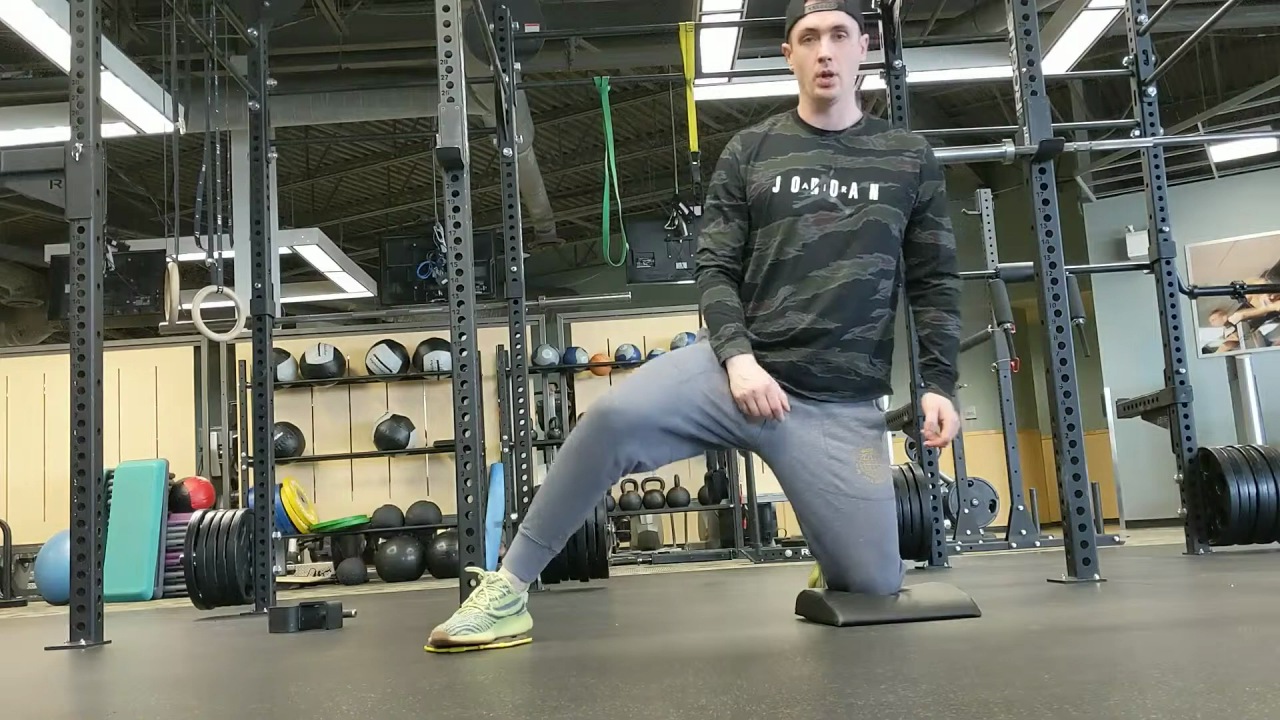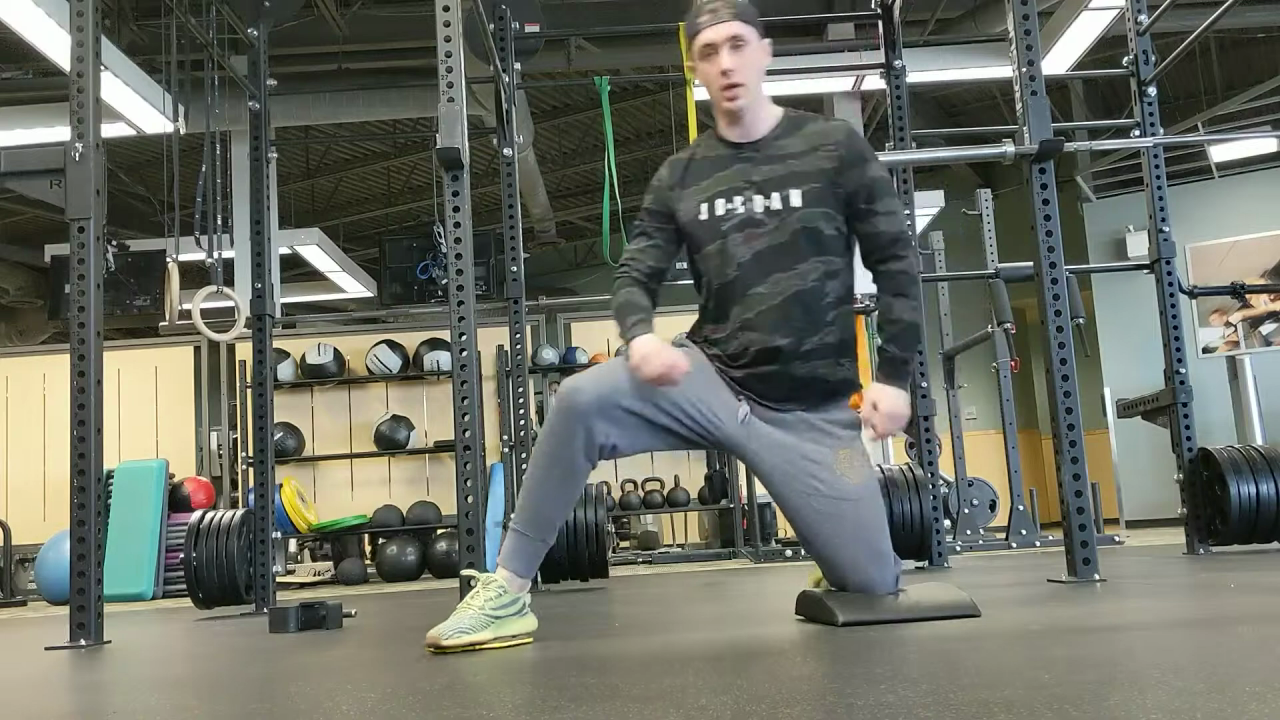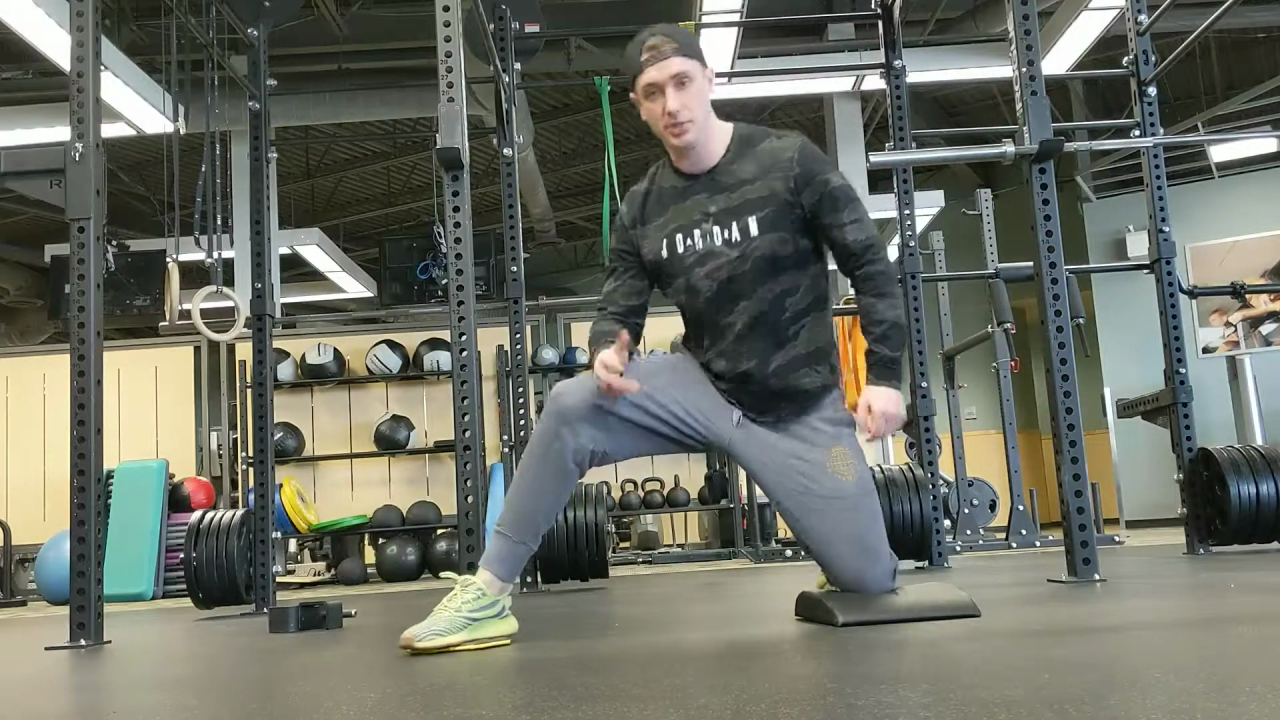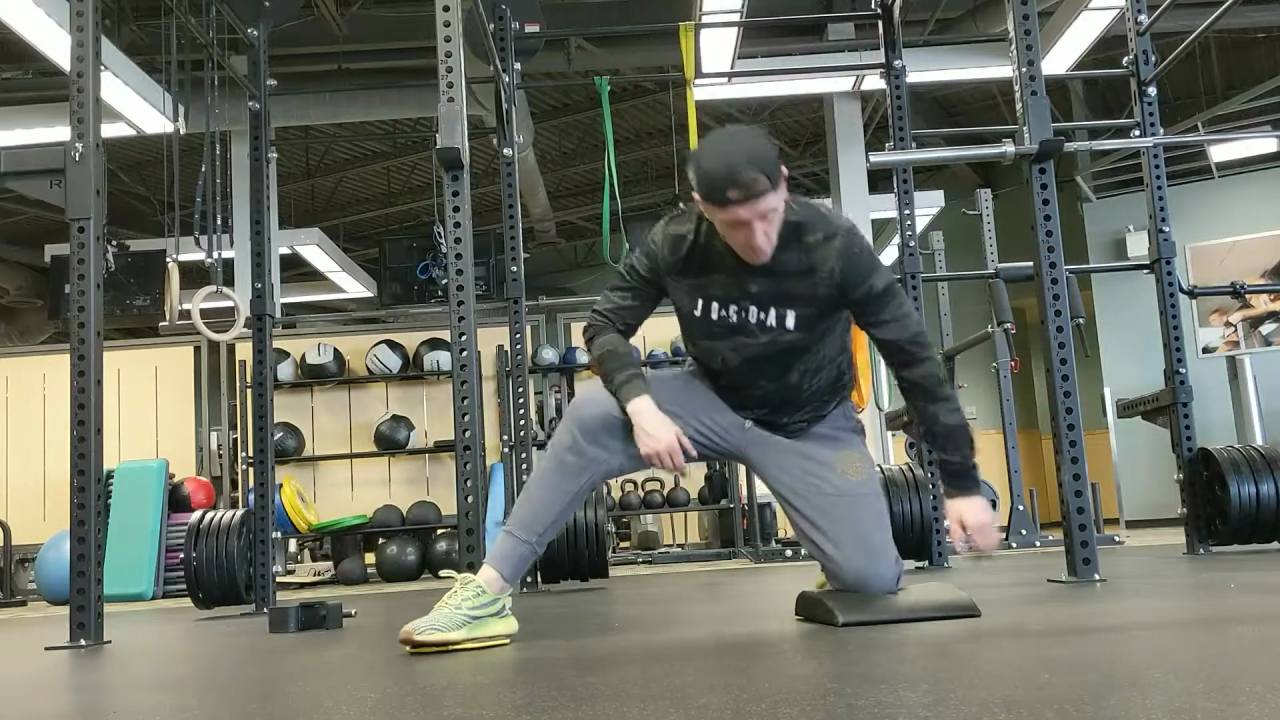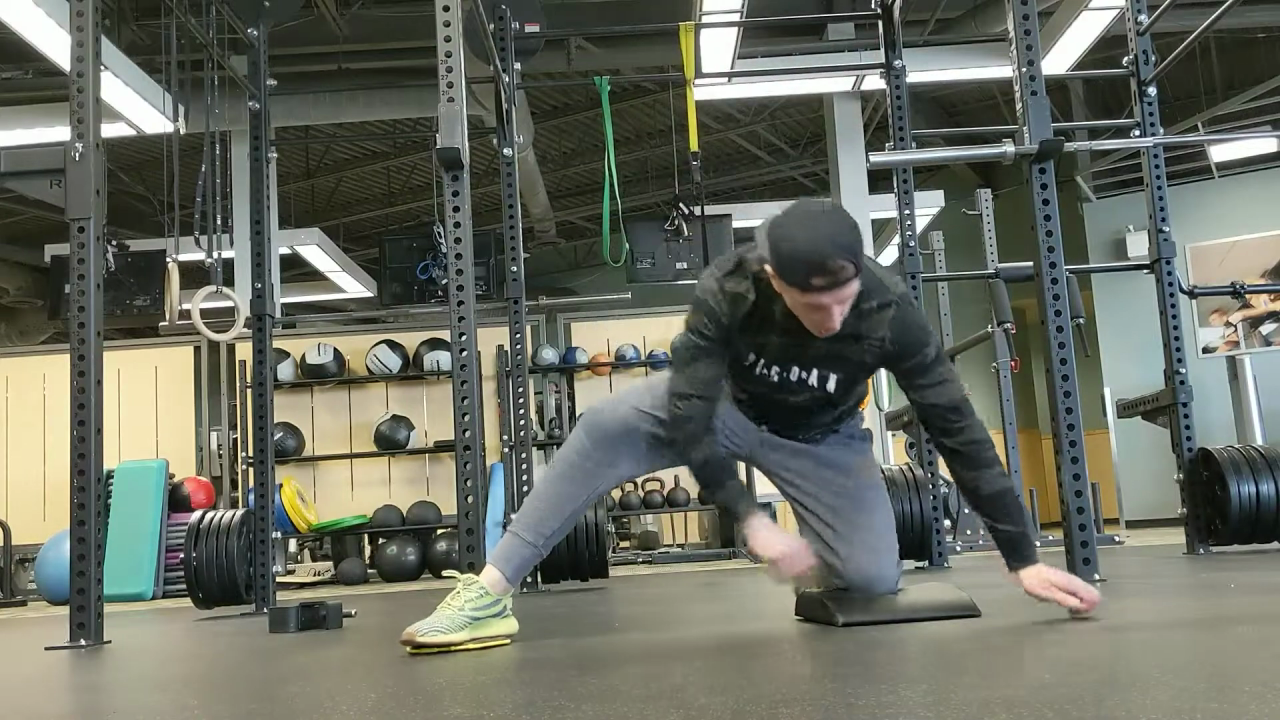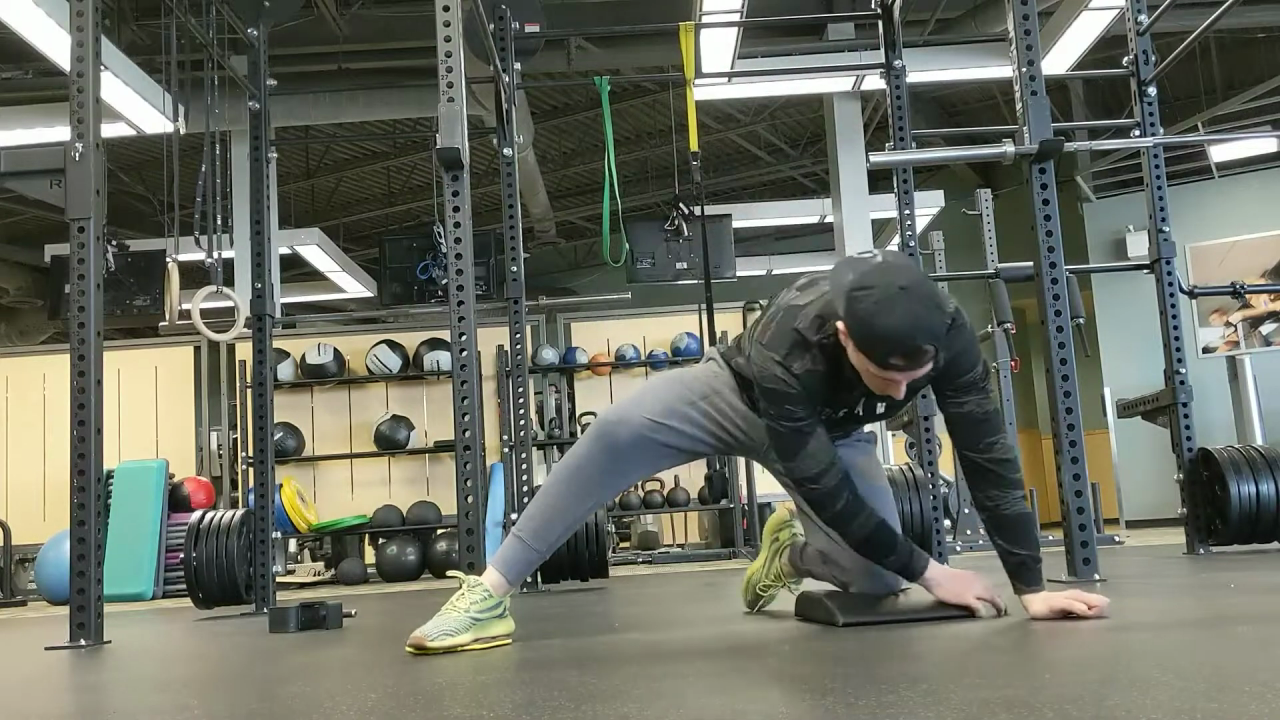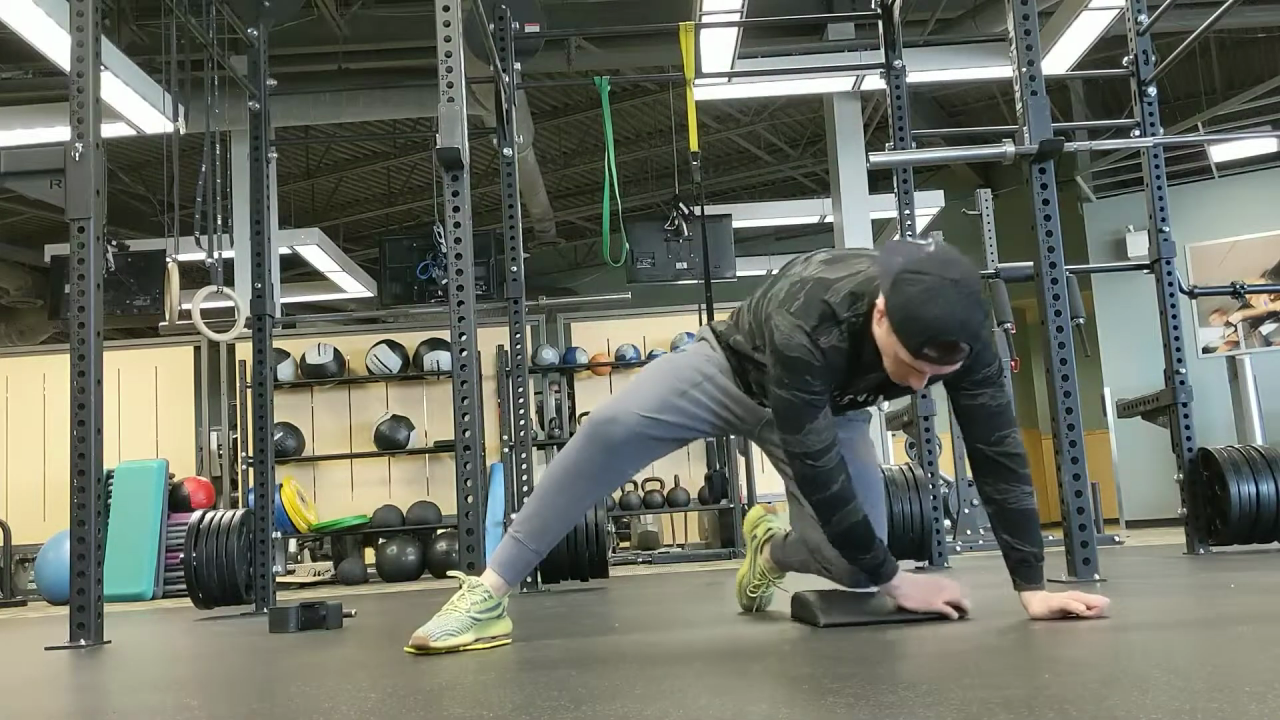
dt=0.3s
person 1, frame 1
left shoulder: (910, 159)
right shoulder: (750, 152)
left elbow: (935, 283)
right elbow: (715, 270)
left wrist: (938, 383)
right wrist: (737, 357)
left hip: (839, 401)
right hip: (743, 367)
left knee: (873, 585)
right knee: (615, 416)
left ankle: (833, 563)
right ankle: (508, 586)
person 1, frame 2
left shoulder: (837, 148)
right shoulder: (678, 178)
left elbow: (896, 265)
right elbow: (635, 277)
left wrist: (893, 376)
right wrist: (641, 336)
left hip: (810, 405)
right hip: (710, 375)
left knee: (871, 584)
right knee: (582, 400)
left ankle: (839, 571)
right ankle: (508, 590)
person 1, frame 3
left shoulder: (789, 161)
right shoulder: (641, 209)
left elbow: (871, 267)
right elbow: (618, 312)
left wrist: (885, 376)
right wrist: (607, 354)
left hip: (798, 406)
right hip: (702, 383)
left knee: (868, 580)
right knee: (572, 407)
right ankle: (488, 595)
person 1, frame 4
left shoulder: (834, 248)
right shoulder: (673, 243)
left elbow: (915, 359)
right elbow: (603, 327)
left wrist: (962, 486)
right wrist: (639, 404)
left hip: (812, 428)
right hip: (715, 400)
left knee: (872, 579)
right knee: (591, 415)
right ankle: (489, 592)
person 1, frame 5
left shoulder: (889, 310)
right shoulder: (730, 288)
left elbow: (958, 431)
right elbow: (687, 412)
left wrist: (1024, 559)
right wrist: (750, 520)
left hip: (823, 436)
right hip: (733, 407)
left knee: (874, 581)
right knee: (608, 425)
left ankle: (818, 555)
right ankle: (493, 591)
person 1, frame 6
left shoulder: (945, 335)
right shoulder: (785, 345)
left elbow: (989, 460)
right elbow: (821, 484)
left wrist: (1031, 586)
right wrist: (927, 571)
left hip: (832, 431)
right hip: (741, 394)
left knee: (876, 576)
right knee: (620, 430)
left ankle: (789, 549)
right ankle: (490, 594)
person 1, frame 7
left shoulder: (958, 328)
right shoulder: (807, 315)
left elbow: (997, 451)
right elbow: (814, 465)
left wrist: (1031, 585)
right wrist: (894, 578)
left hip: (830, 409)
right hip: (736, 369)
left knee: (856, 565)
right knee: (615, 425)
left ankle: (774, 543)
right ankle: (489, 593)
